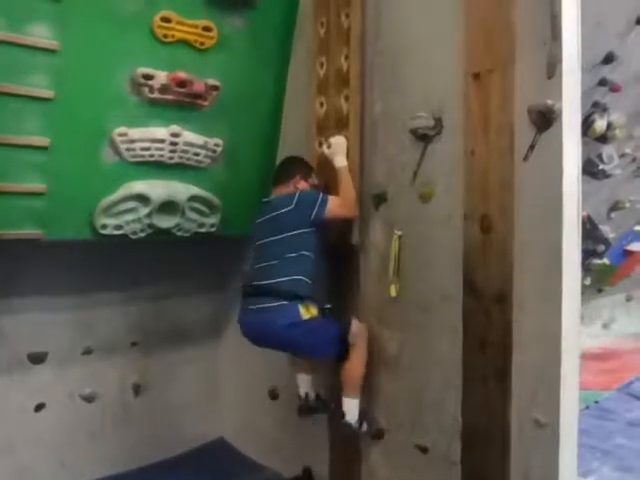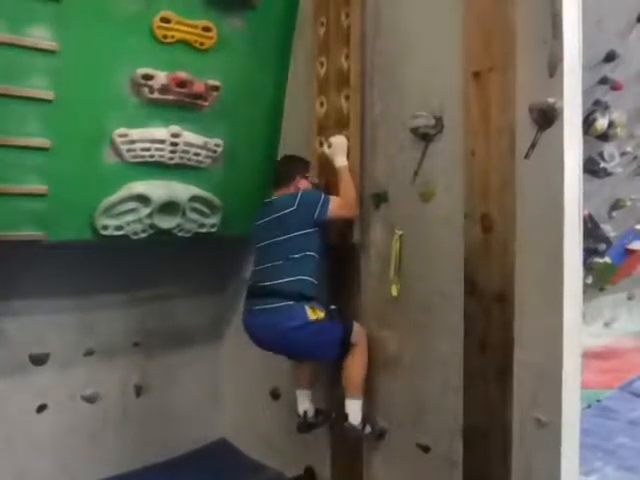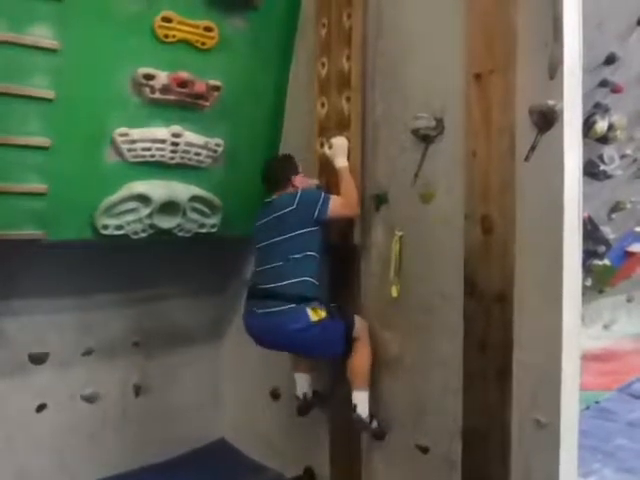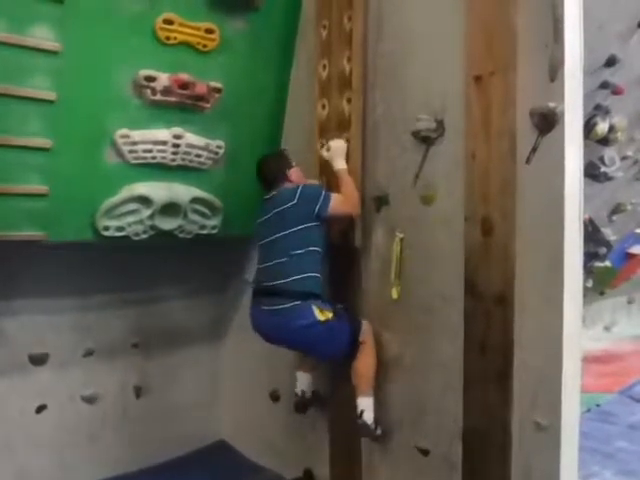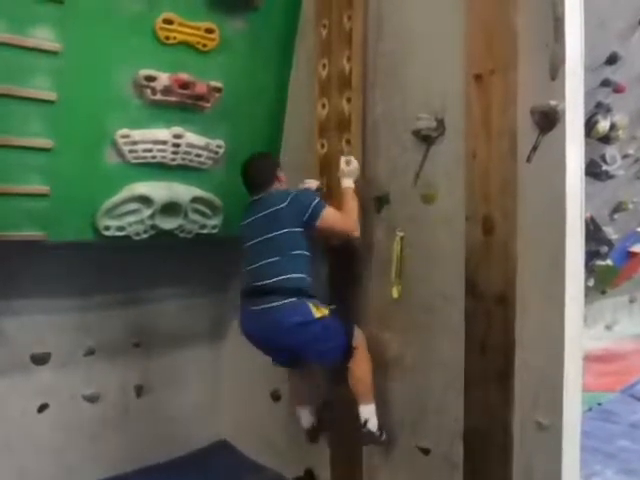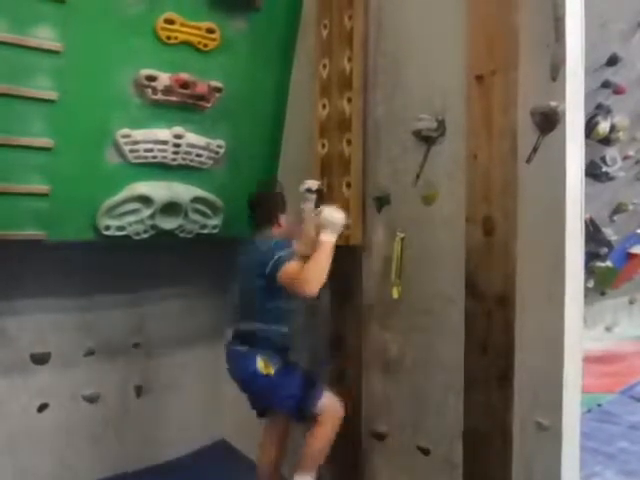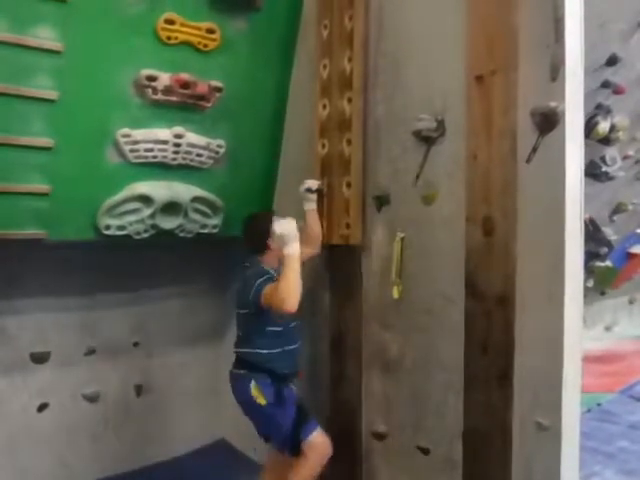
dt=0.3s
person 1, frame 1
left shoulder: (265, 211)
right shoulder: (299, 201)
right elbow: (350, 208)
right wrist: (340, 160)
left hip: (250, 317)
right hip: (281, 314)
left knee: (305, 332)
right knee: (356, 334)
left ankle: (306, 397)
right ankle: (351, 417)
person 1, frame 2
left shoulder: (264, 213)
right shoulder: (302, 201)
right elbow: (350, 208)
right wrist: (340, 160)
left hip: (254, 319)
right hip: (287, 315)
left knee: (306, 341)
right knee: (357, 337)
left ankle: (306, 412)
right ankle: (354, 419)
person 1, frame 3
left shoulder: (265, 213)
right shoulder: (303, 200)
right elbow: (351, 207)
left wrist: (312, 191)
right wrist: (340, 161)
left hip: (255, 319)
right hip: (289, 316)
left knee: (306, 332)
right knee: (359, 330)
left ankle: (304, 396)
right ankle: (362, 411)
person 1, frame 4
left shoulder: (266, 210)
right shoulder: (303, 195)
right elbow: (352, 206)
left wrist: (312, 189)
right wrist: (338, 162)
left hip: (262, 315)
right hip: (294, 312)
left knee: (313, 332)
right knee: (364, 334)
left ankle: (303, 393)
right ankle: (366, 415)
person 1, frame 5
left shoulder: (251, 215)
right shoulder: (295, 199)
right elbow: (351, 228)
right wrist: (347, 182)
left hip: (252, 316)
right hip: (288, 310)
left knee: (297, 360)
right knee: (356, 341)
left ankle: (308, 421)
right ankle: (369, 423)
person 1, frame 6
left shoulder: (261, 247)
right shoulder: (272, 249)
left elbow: (300, 250)
right elbow: (308, 286)
right wrist: (329, 234)
left hip: (247, 356)
right hip: (258, 359)
left knee: (280, 418)
right knee: (331, 409)
person 1, frame 7
left shoulder: (266, 270)
right shoulder: (261, 278)
left elbow: (314, 246)
right elbow: (288, 304)
left wrist: (310, 204)
right wrist: (291, 248)
left hip: (268, 382)
right hip: (261, 385)
left knee: (285, 452)
right knee: (317, 452)
